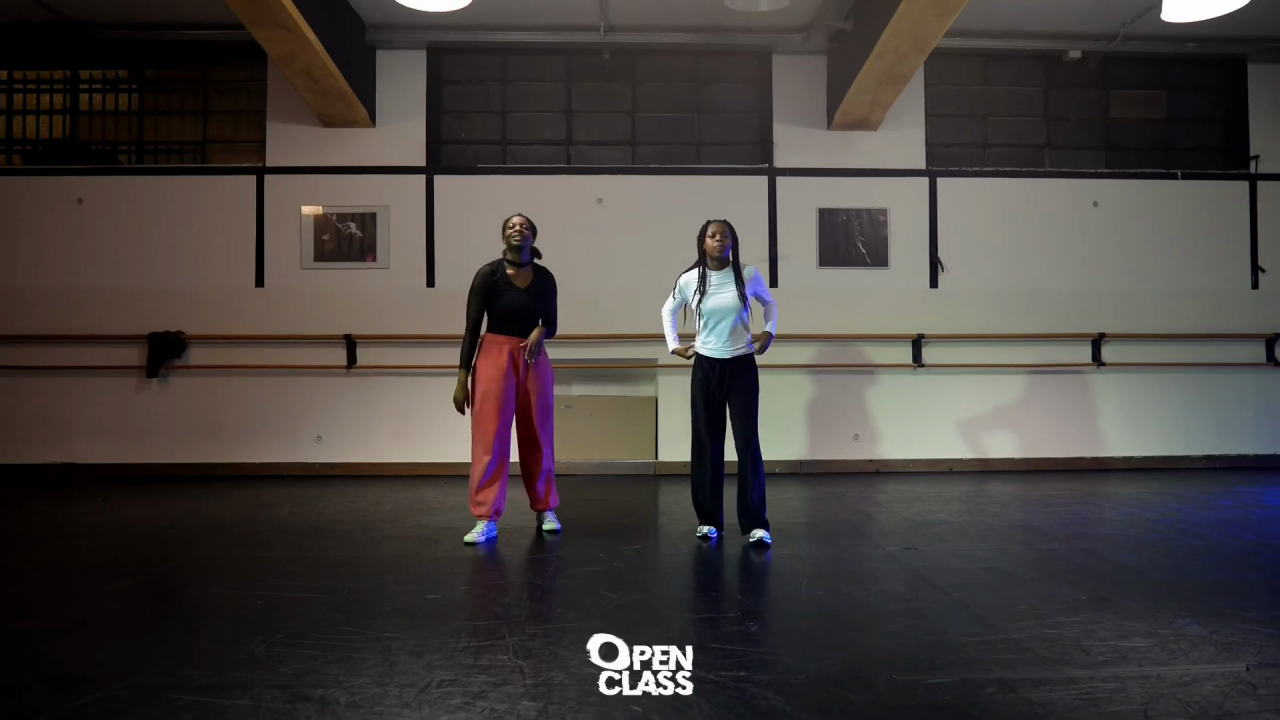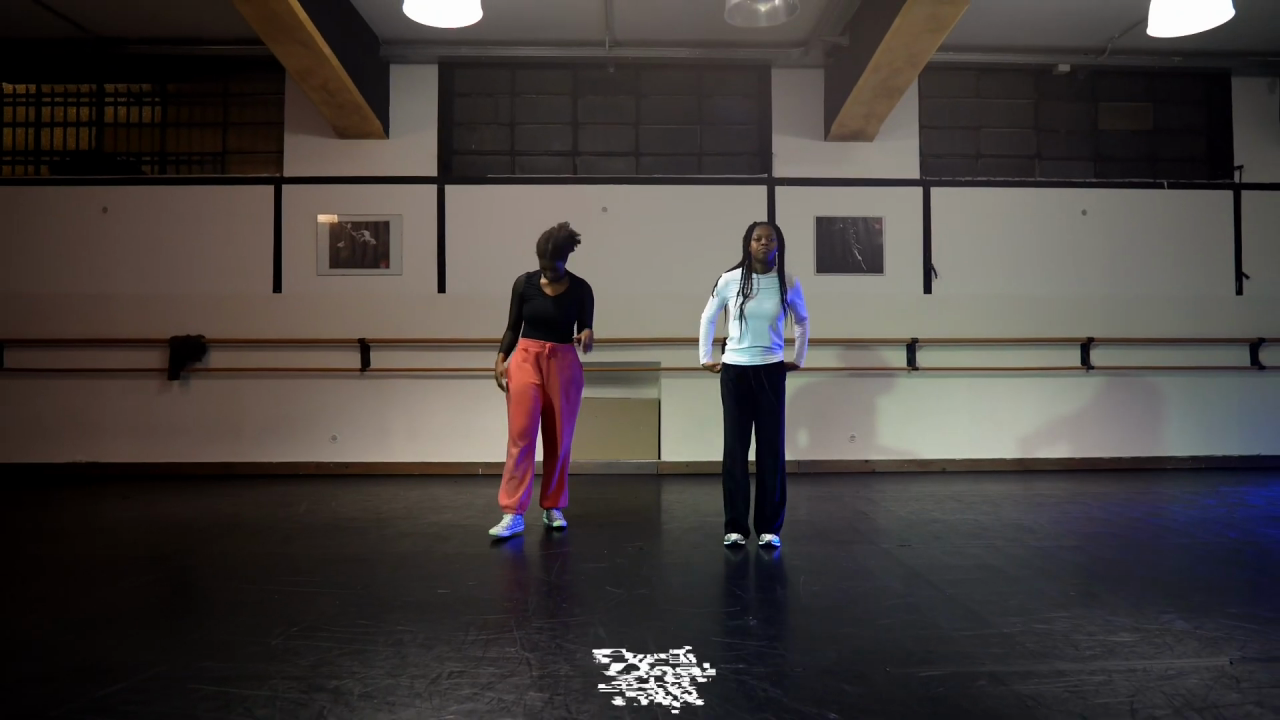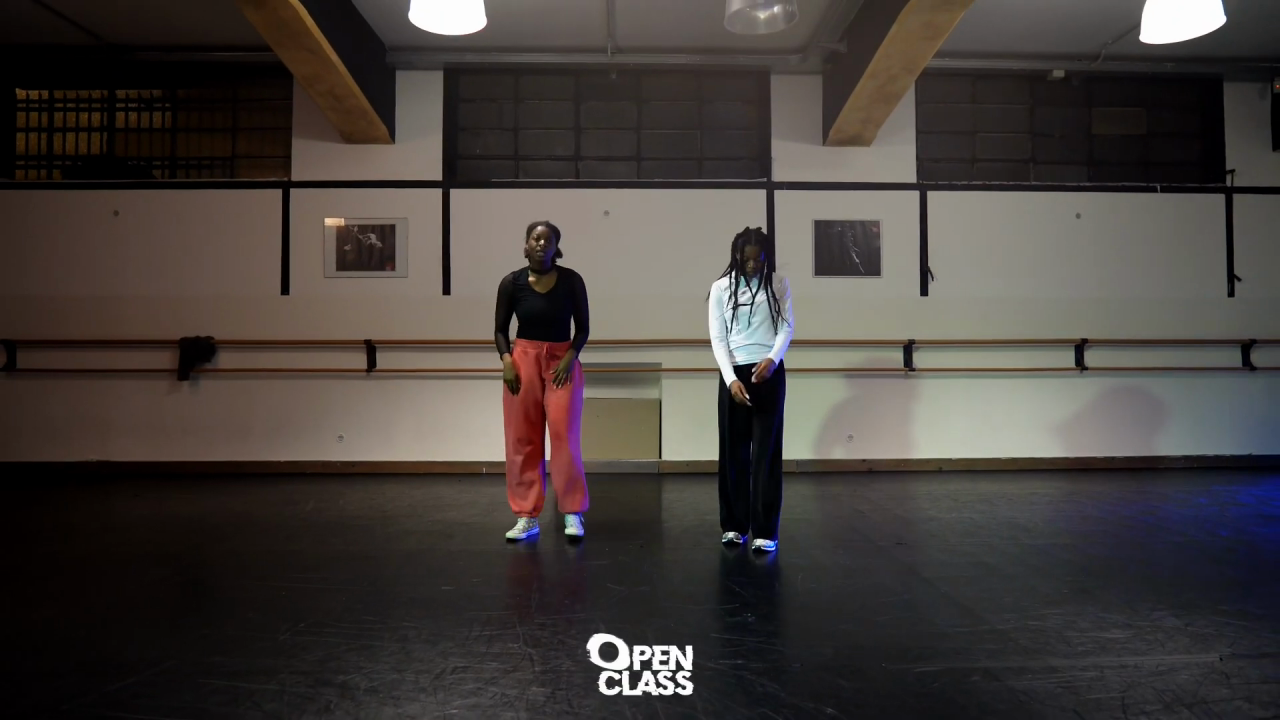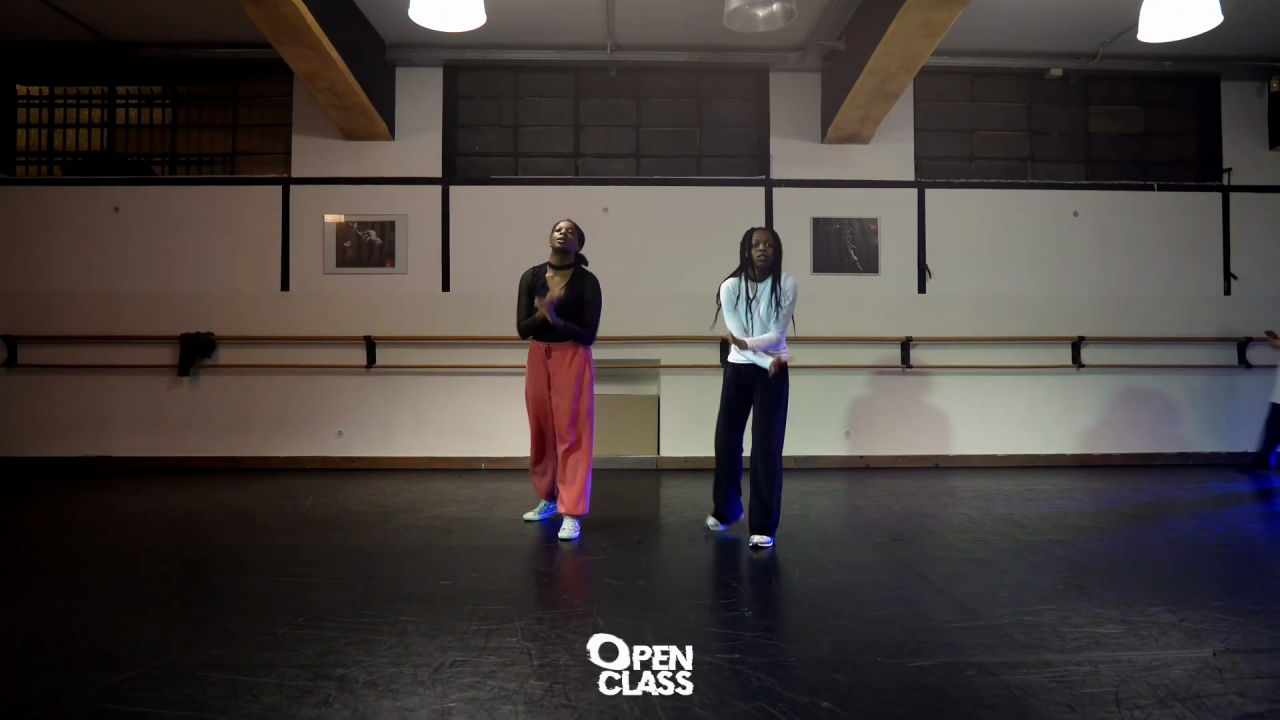
dt=0.7s
person 1, frame 1
left shoulder: (748, 275)
right shoulder: (689, 280)
left elbow: (769, 303)
right elbow: (668, 311)
left wrist: (769, 330)
right wrist: (673, 345)
left hip: (741, 366)
right hip: (706, 367)
left knee: (747, 442)
right knee: (707, 442)
left ankle: (755, 523)
right ankle: (709, 519)
person 1, frame 2
left shoulder: (788, 283)
right shoulder: (730, 280)
left elbow: (802, 320)
right elbow: (708, 318)
left wrist: (799, 357)
right wrist: (705, 358)
left hip: (771, 373)
right hip: (735, 372)
left knee: (771, 449)
right knee: (735, 449)
left ankle: (769, 526)
right ankle: (735, 526)
person 1, frame 3
left shoulder: (778, 284)
right shoulder: (721, 288)
left elbow: (785, 330)
right elbow: (718, 338)
left wrist: (772, 359)
right wrist: (731, 379)
left hip: (769, 373)
right hip: (734, 373)
left knee: (766, 452)
right knee: (733, 453)
left ankle: (765, 531)
right ankle: (734, 525)
person 1, frame 4
left shoulder: (786, 284)
right shoulder: (731, 286)
left elbow: (777, 334)
right elbow: (735, 337)
left wrist: (747, 344)
right wrist: (766, 360)
left hip: (772, 371)
right hip: (739, 370)
left knee: (767, 446)
right knee: (727, 441)
left ankle: (763, 526)
right ankle: (725, 510)
person 2, frame 1
left shoulder: (545, 278)
right shoulder: (488, 275)
right elbow: (472, 327)
left wrist: (542, 333)
right wrist: (463, 377)
left hip: (534, 360)
right hip: (495, 357)
left knee: (537, 439)
right knee: (490, 439)
left ankle: (546, 509)
right ankle: (486, 519)
person 2, frame 2
left shoulder: (581, 289)
right shoulder: (524, 283)
left elbow: (583, 330)
right elbow: (513, 327)
left wrist: (588, 333)
right wrist: (501, 359)
left hip: (564, 364)
right hip: (526, 359)
left knee: (559, 439)
right knee: (521, 436)
left ankle: (553, 507)
right ankle: (513, 514)
person 2, frame 3
left shoulder: (571, 280)
right shoulder: (511, 283)
left elbow: (582, 329)
right elbow: (500, 329)
left wrist: (570, 357)
right wrist: (507, 360)
left hip: (562, 360)
right hip: (523, 360)
left knee: (565, 438)
right knee: (522, 441)
left ankle: (573, 512)
right ankle: (527, 517)
person 2, frame 4
left shoulder: (587, 282)
right shoulder: (531, 277)
left elbow: (589, 335)
right elbow: (522, 329)
left wrist: (556, 318)
right wrist: (545, 308)
left hip: (572, 360)
right hip: (538, 358)
left knee: (571, 436)
right knee: (541, 434)
left ankle: (572, 513)
right ankle: (549, 498)
